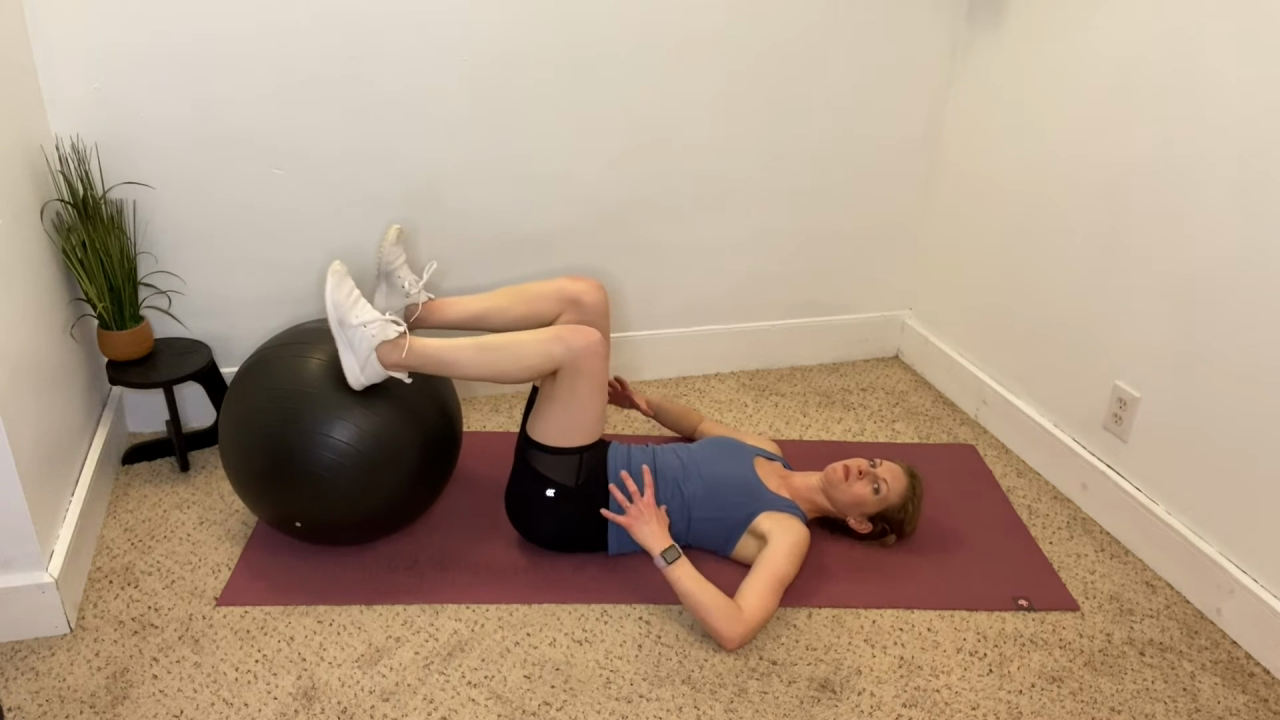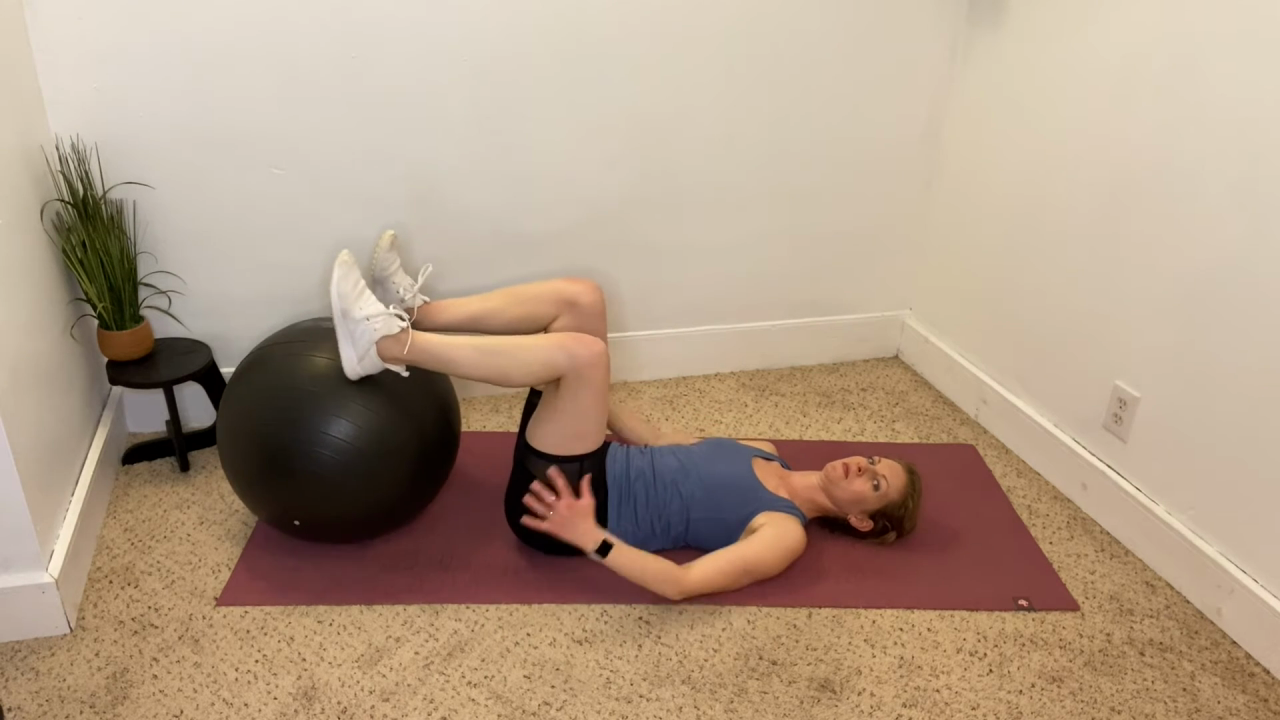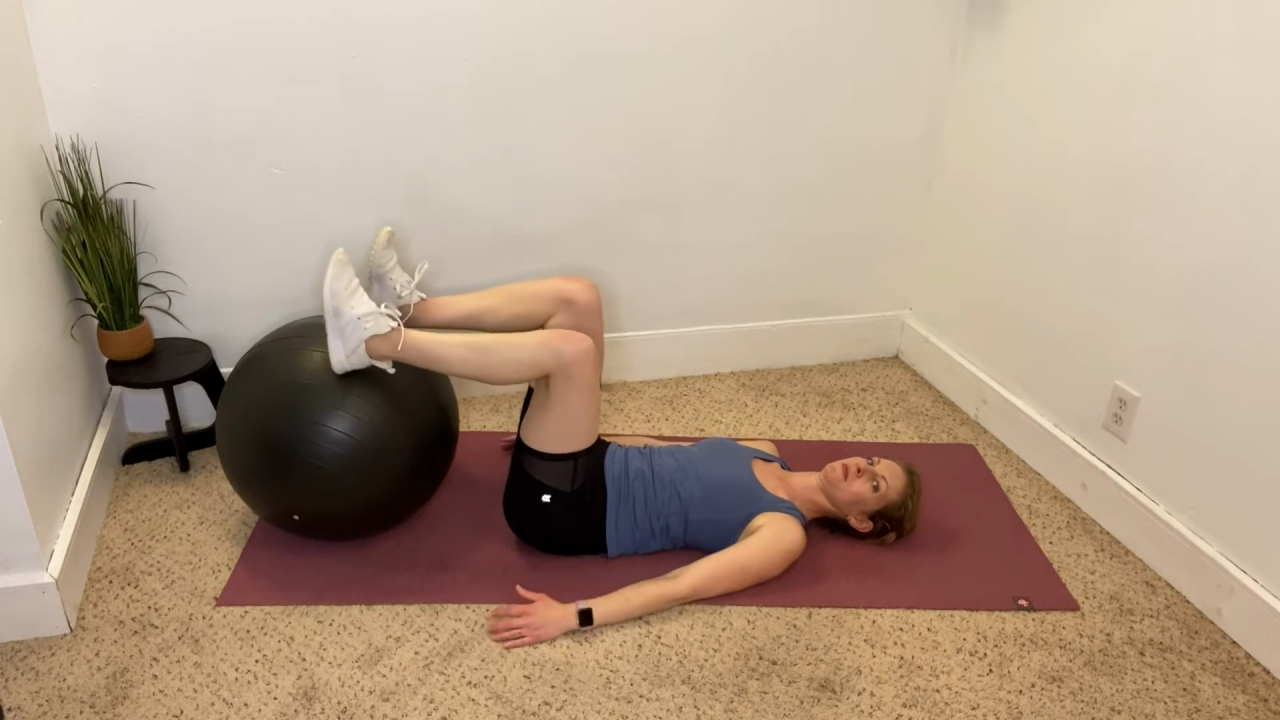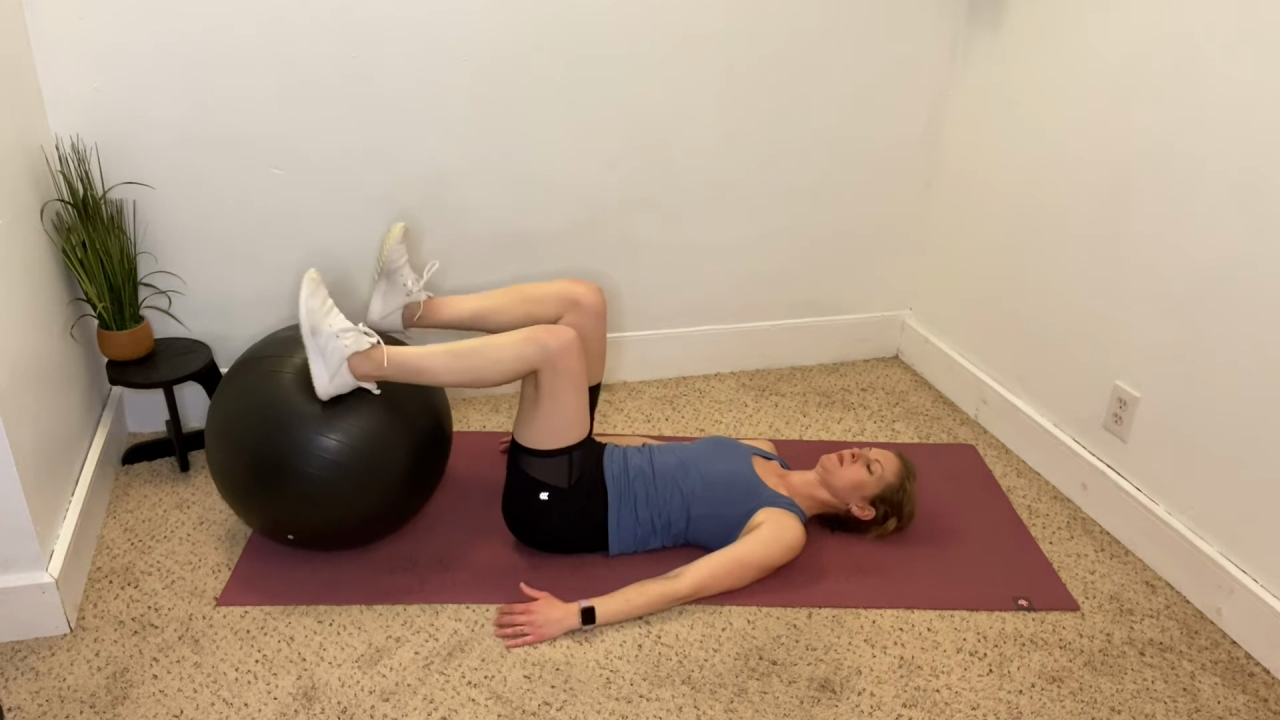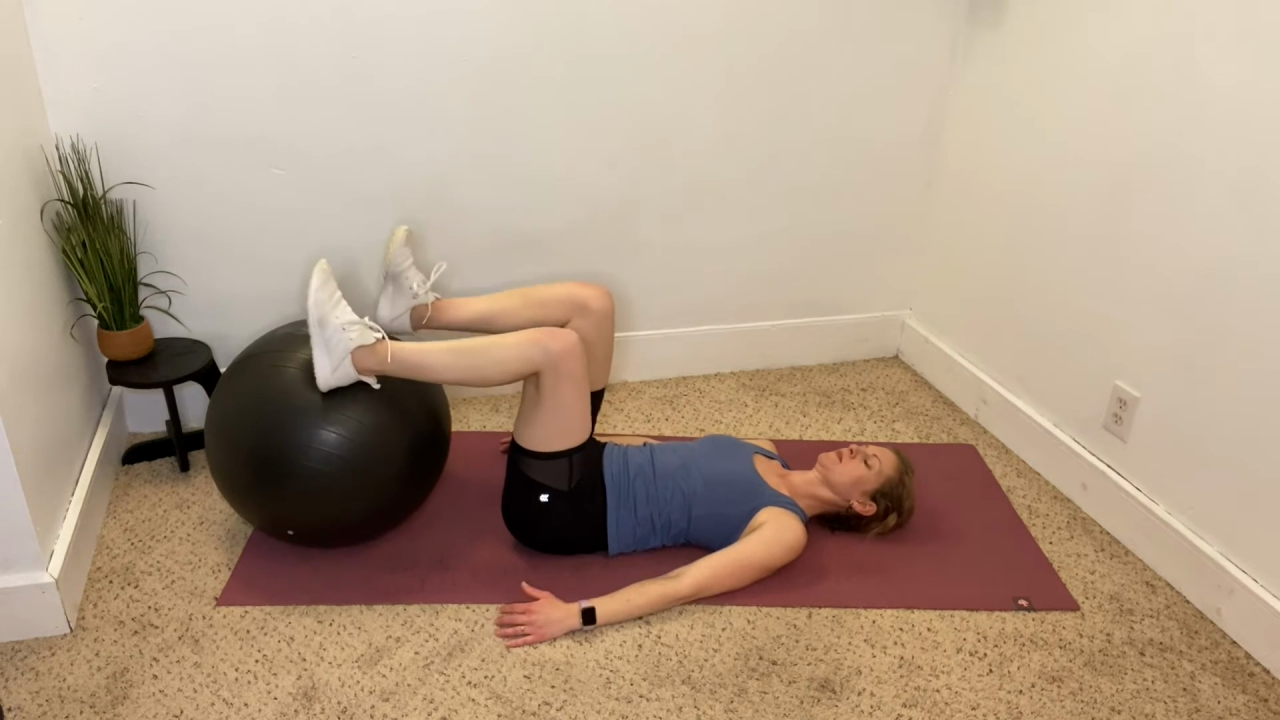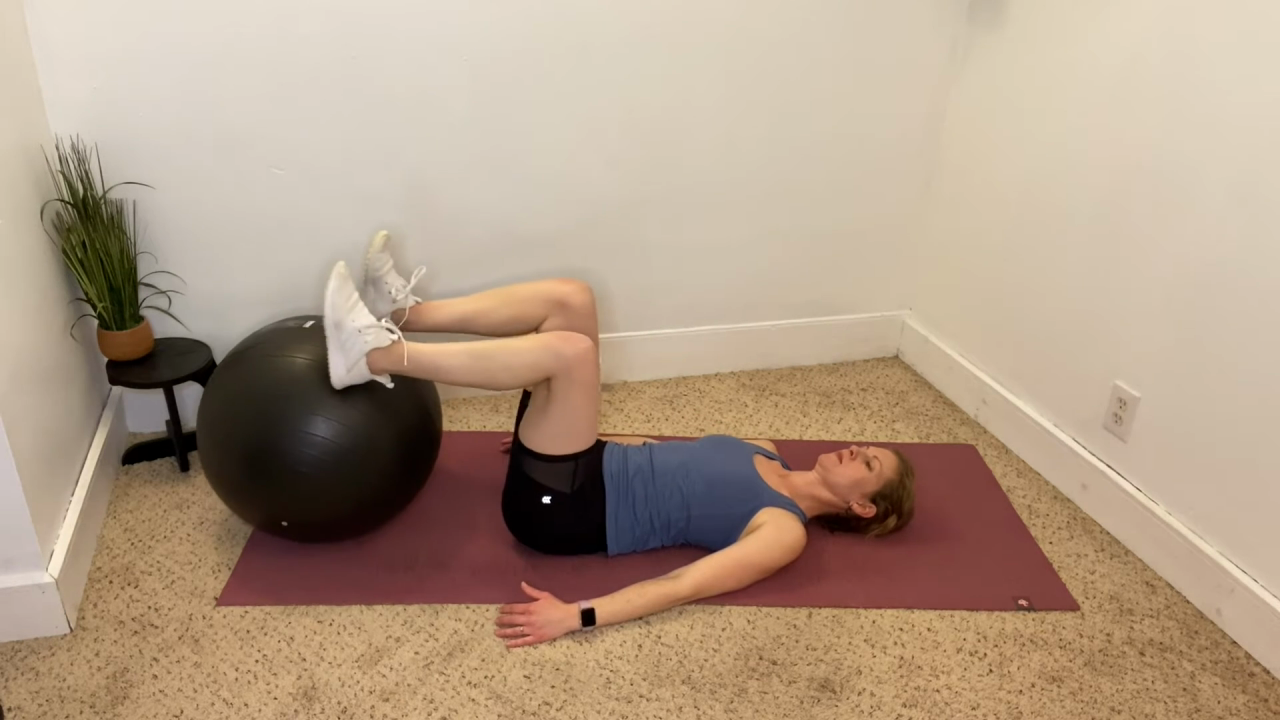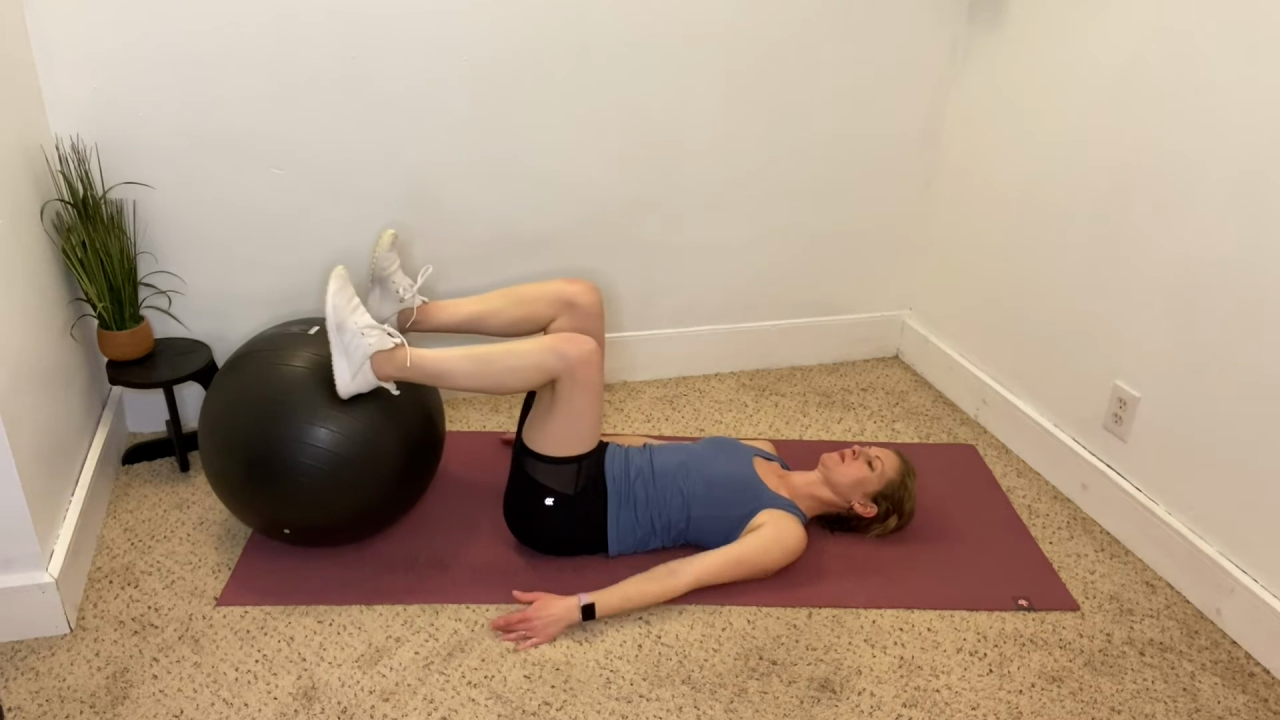
dt=0.4s
person 1, frame 1
left shoulder: (789, 533)
right shoulder: (767, 451)
left elbow: (734, 629)
right elbow: (700, 427)
left wrist: (661, 545)
right wrist: (643, 402)
left hip: (568, 506)
right hip: (595, 466)
left knee: (579, 343)
right knee: (583, 297)
left ankle: (387, 351)
right ankle: (415, 308)
person 1, frame 2
left shoulder: (785, 533)
right shoulder: (763, 454)
left elbow: (682, 582)
left wrist: (592, 538)
right wrist: (591, 405)
left hip: (564, 496)
right hip: (596, 469)
left knee: (583, 353)
right knee: (579, 297)
left ankle: (387, 345)
right ankle: (412, 311)
person 1, frame 3
left shoulder: (784, 536)
right shoulder: (764, 453)
left elbow: (680, 587)
left wrist: (572, 616)
right wrist: (551, 432)
left hip: (563, 509)
right hip: (596, 465)
left knee: (570, 349)
right knee: (575, 297)
left ankle: (377, 341)
right ankle: (409, 308)
person 1, frame 4
left shoulder: (784, 530)
right shoulder: (764, 453)
left elbow: (684, 584)
left wrist: (577, 615)
right wrist: (548, 430)
left hip: (563, 507)
right hip: (591, 466)
left knee: (554, 343)
right knee: (581, 300)
left ankle: (358, 361)
right ankle: (412, 307)
person 1, frame 5
left shoulder: (785, 531)
right shoulder: (765, 453)
left elbow: (687, 584)
left wrist: (578, 615)
right wrist: (547, 429)
left hip: (562, 508)
right hip: (592, 466)
left knee: (553, 347)
right knee: (590, 303)
left ankle: (361, 356)
right ankle: (419, 309)
person 1, frame 6
left shoulder: (785, 531)
right shoulder: (764, 452)
left elbow: (685, 584)
left wrist: (576, 617)
right wrist: (547, 432)
left hip: (563, 509)
right hip: (594, 465)
left knee: (569, 351)
right knee: (569, 299)
left ankle: (377, 355)
right ankle: (403, 313)
person 1, frame 7
left shoulder: (785, 533)
right shoulder: (762, 453)
left elbow: (684, 577)
left wrist: (575, 608)
right wrist: (553, 432)
left hip: (566, 509)
right hip: (596, 466)
left knee: (573, 352)
right knee: (577, 299)
left ankle: (379, 360)
right ankle: (408, 312)
